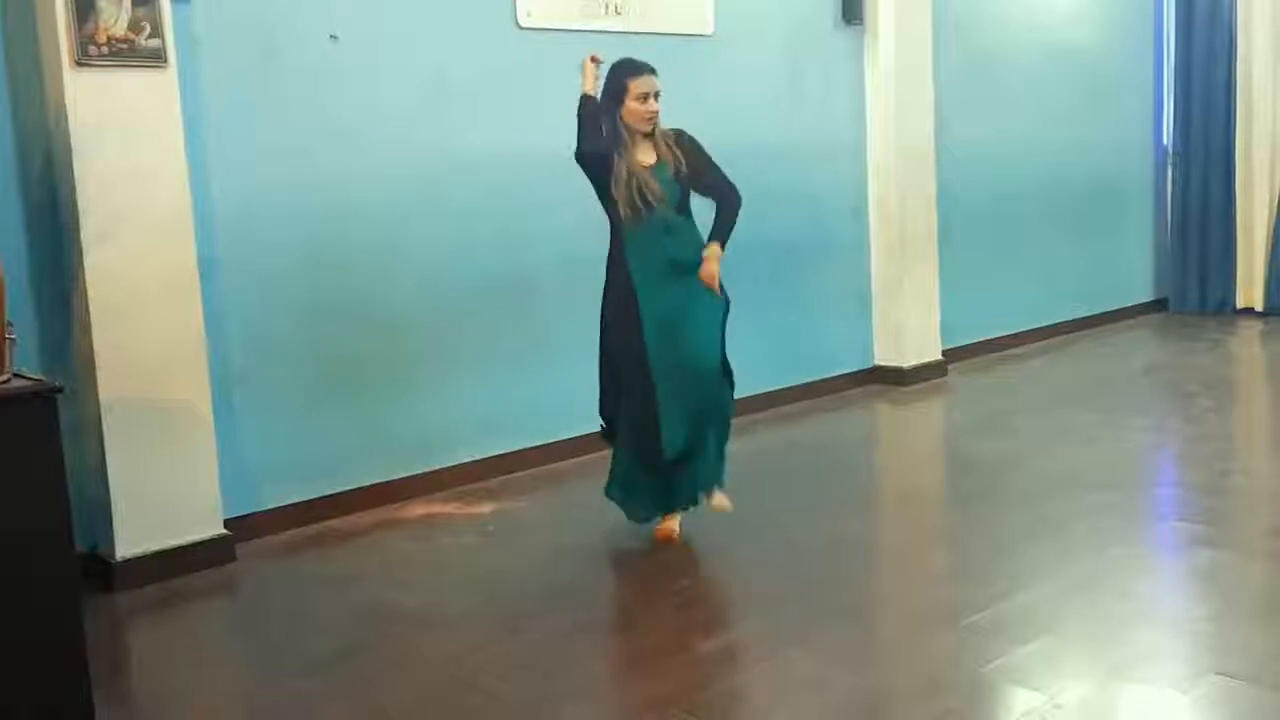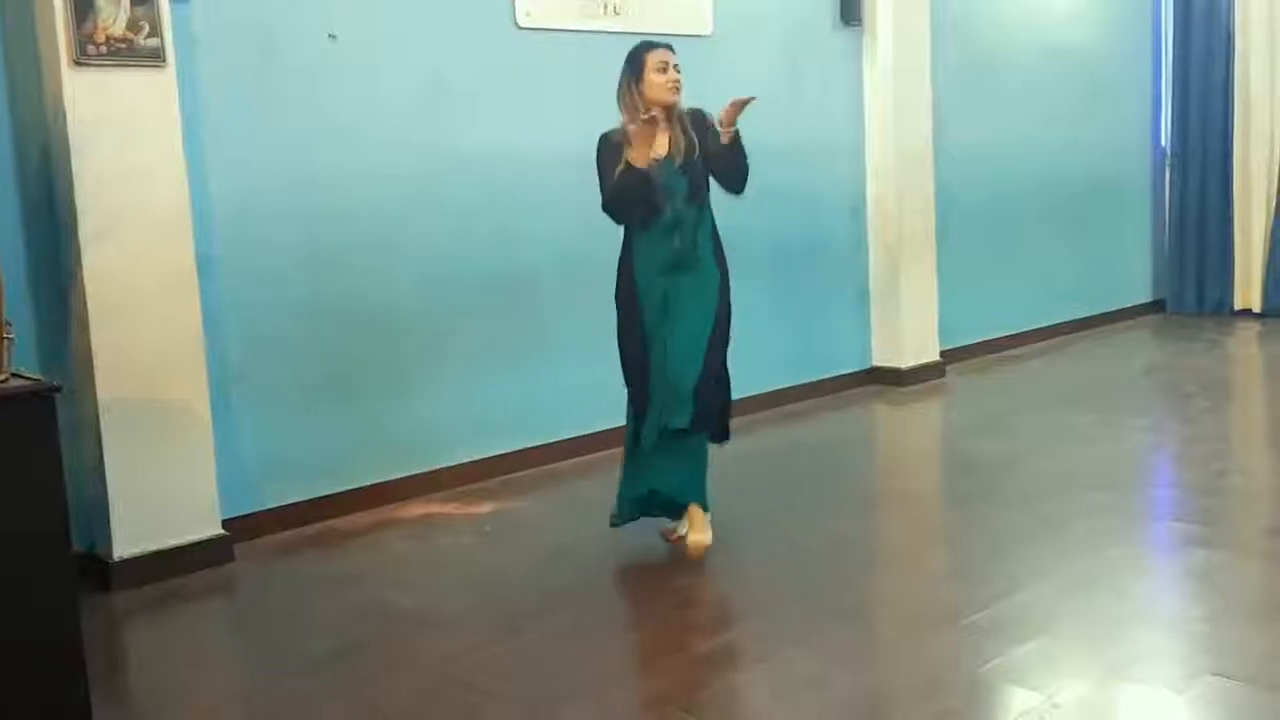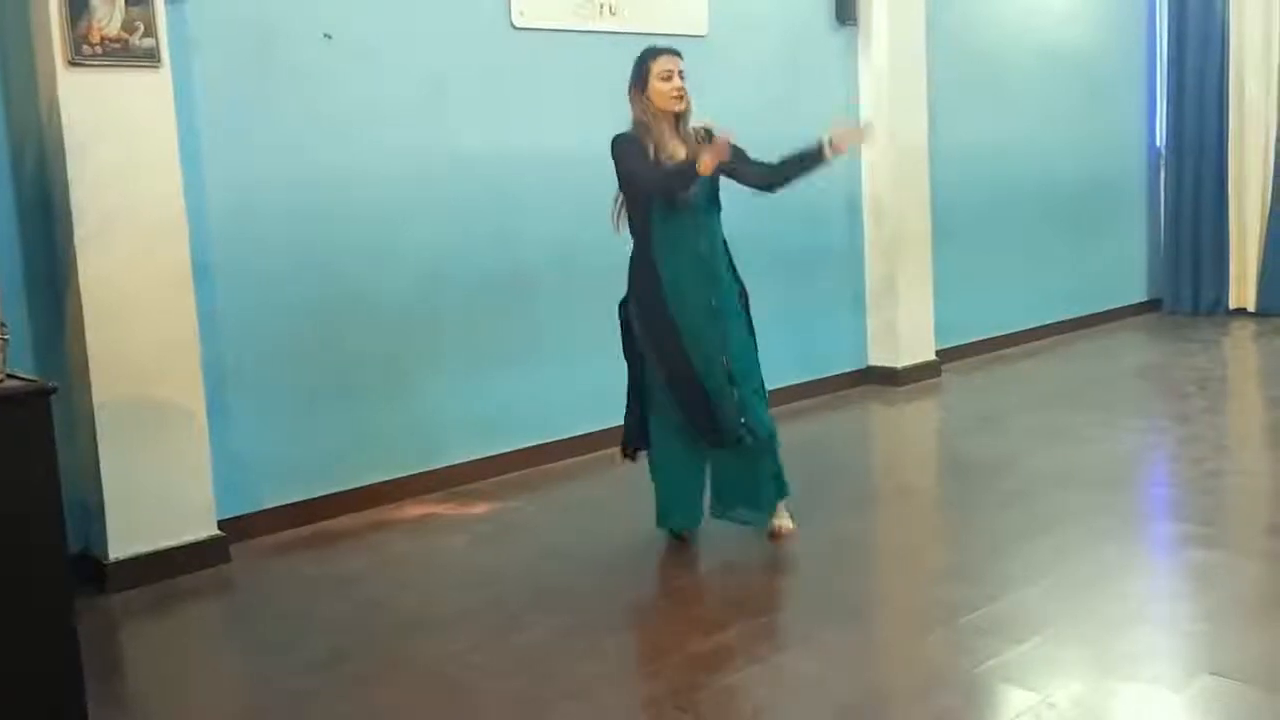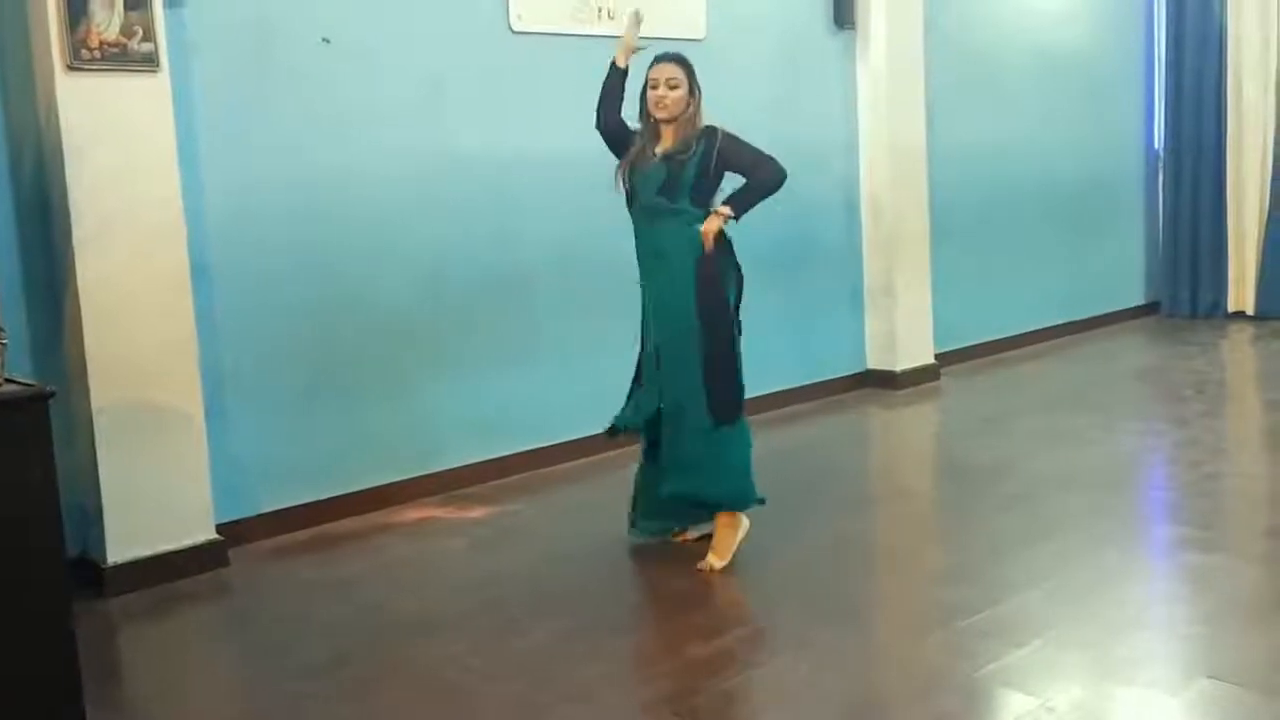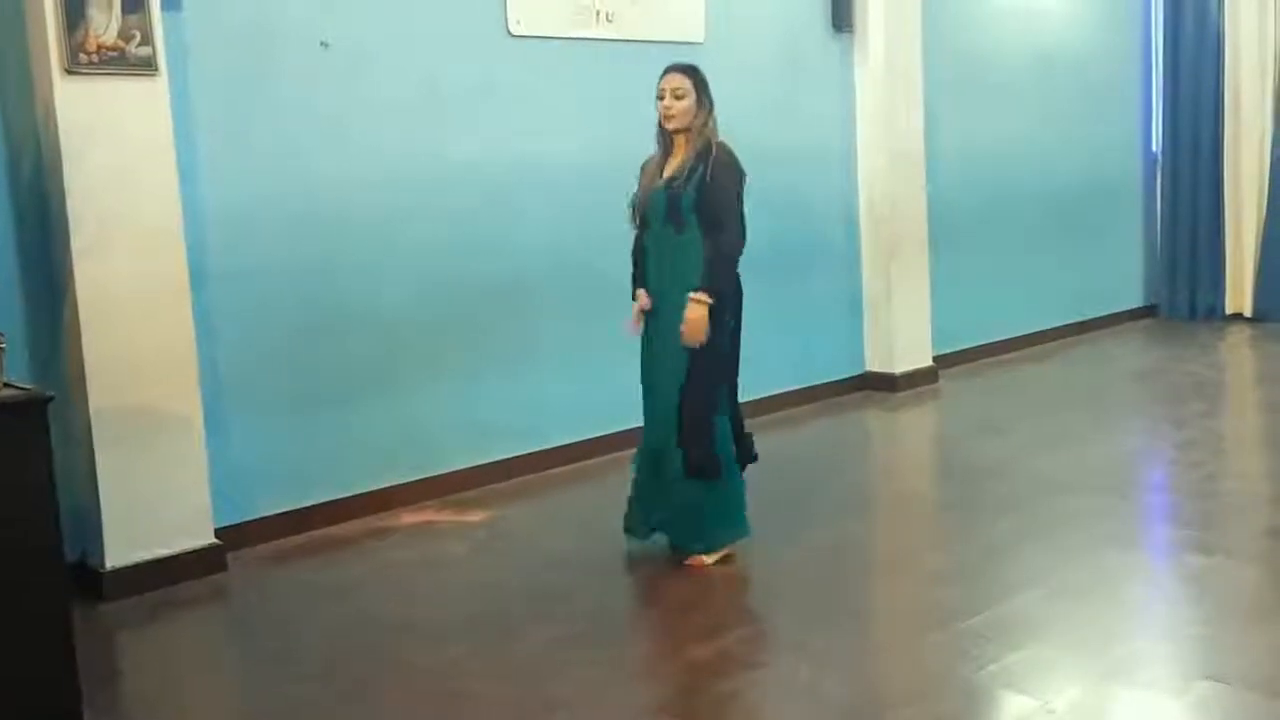
dt=0.7s
person 1, frame 1
left shoulder: (679, 145)
right shoulder: (606, 160)
left elbow: (726, 195)
right elbow: (587, 146)
left wrist: (715, 248)
right wrist: (589, 89)
left hip: (690, 274)
right hip: (636, 286)
left knee: (700, 369)
right knee: (646, 392)
left ankle: (704, 480)
right ankle: (664, 502)
person 1, frame 2
left shoulder: (697, 126)
right shoulder: (614, 144)
left elbow: (736, 183)
right elbow: (620, 210)
left wrist: (728, 132)
right wrist: (638, 155)
left hip: (699, 273)
right hip: (646, 279)
left knee: (691, 382)
right knee: (653, 386)
left ankle: (691, 501)
right ankle: (668, 497)
person 1, frame 3
left shoulder: (704, 139)
right shoulder: (629, 146)
left elbow: (766, 176)
right elbow: (655, 190)
left wrist: (825, 148)
right wrist: (700, 166)
left hip: (715, 281)
right hip: (661, 288)
left knee: (737, 389)
right knee: (675, 395)
left ankle: (767, 501)
right ankle: (681, 511)
person 1, frame 4
left shoulder: (710, 141)
right shoulder: (637, 146)
left elbow: (772, 172)
right elbow: (607, 123)
left wrist: (723, 213)
right wrist: (622, 57)
left hip: (700, 276)
right hip: (660, 284)
left knee: (702, 385)
right knee: (669, 393)
left ankle: (728, 509)
right ankle: (691, 509)
person 1, frame 5
left shoulder: (718, 160)
right shoulder: (652, 168)
left elbow: (730, 239)
left wrist: (703, 297)
right wrist: (642, 293)
left hip: (703, 306)
right hip: (667, 307)
left knee: (696, 410)
right knee: (666, 413)
left ankle: (723, 528)
right ankle: (689, 523)
